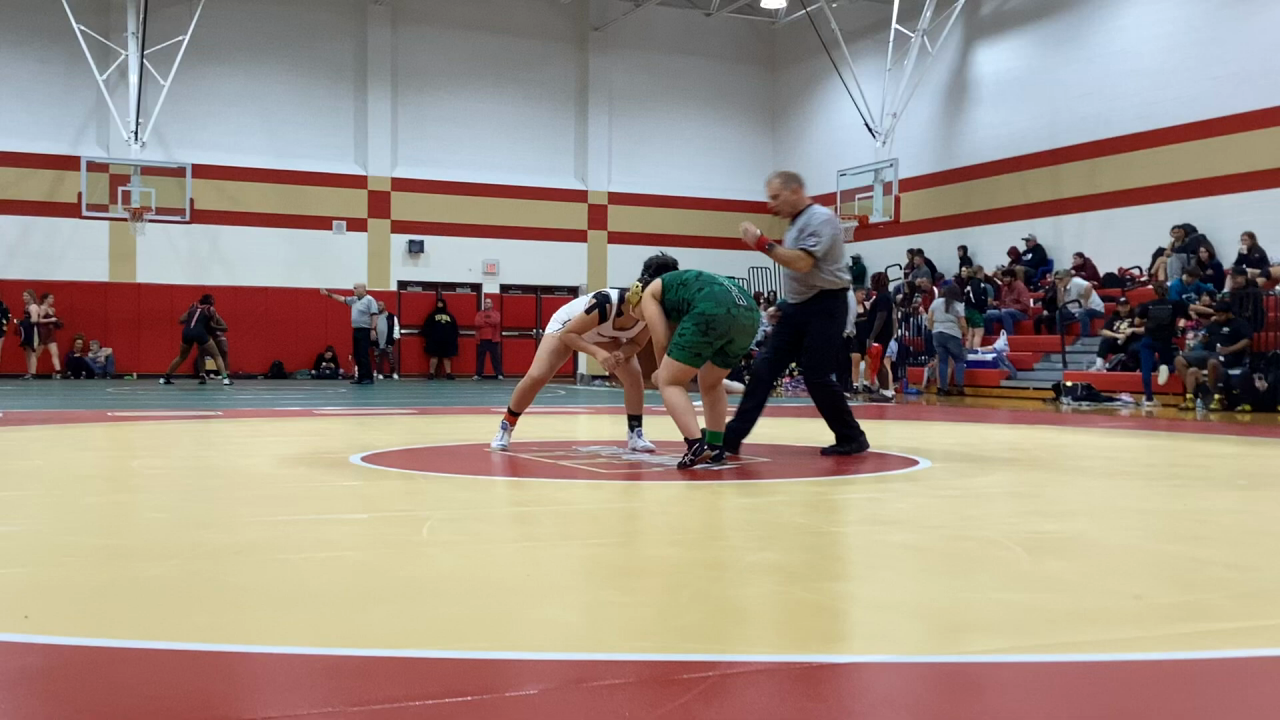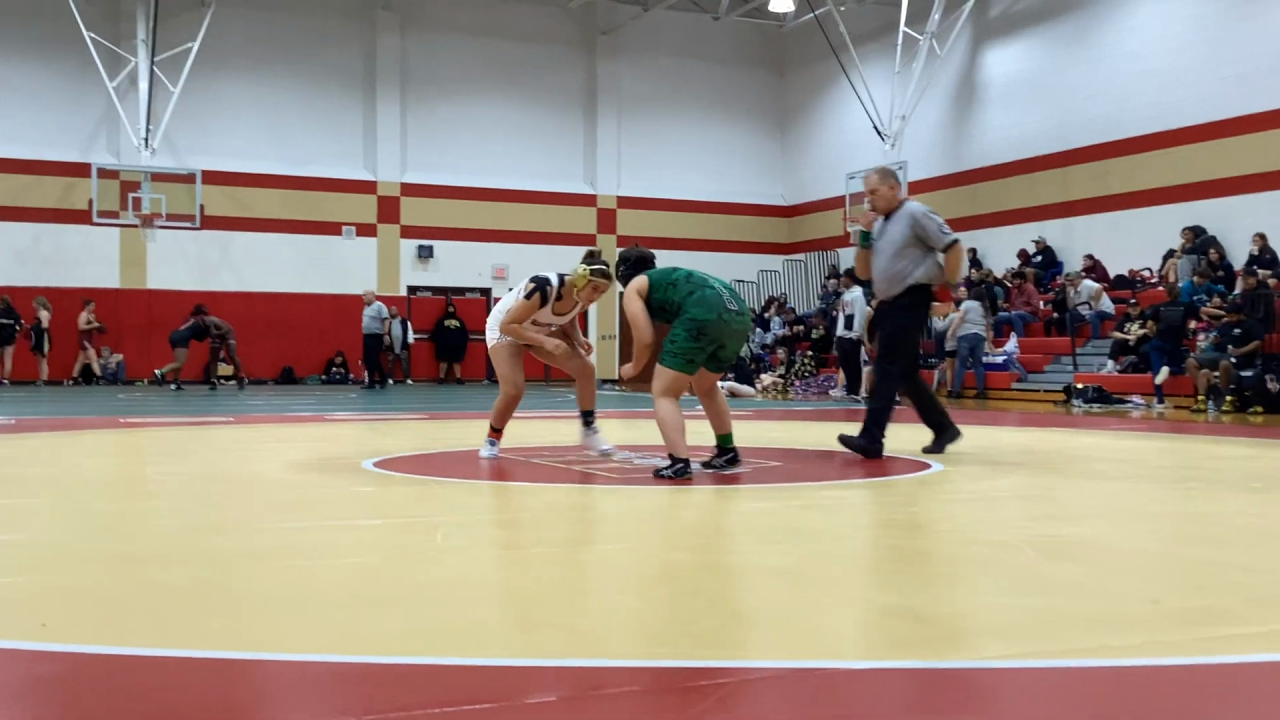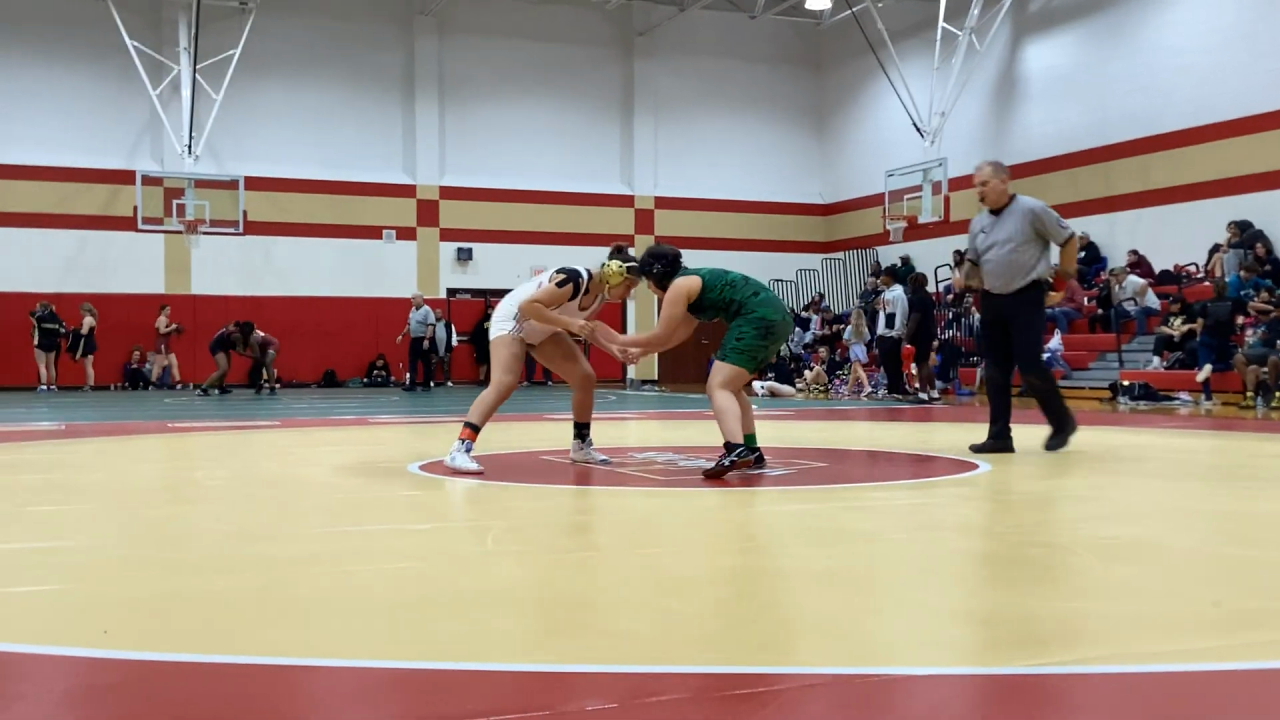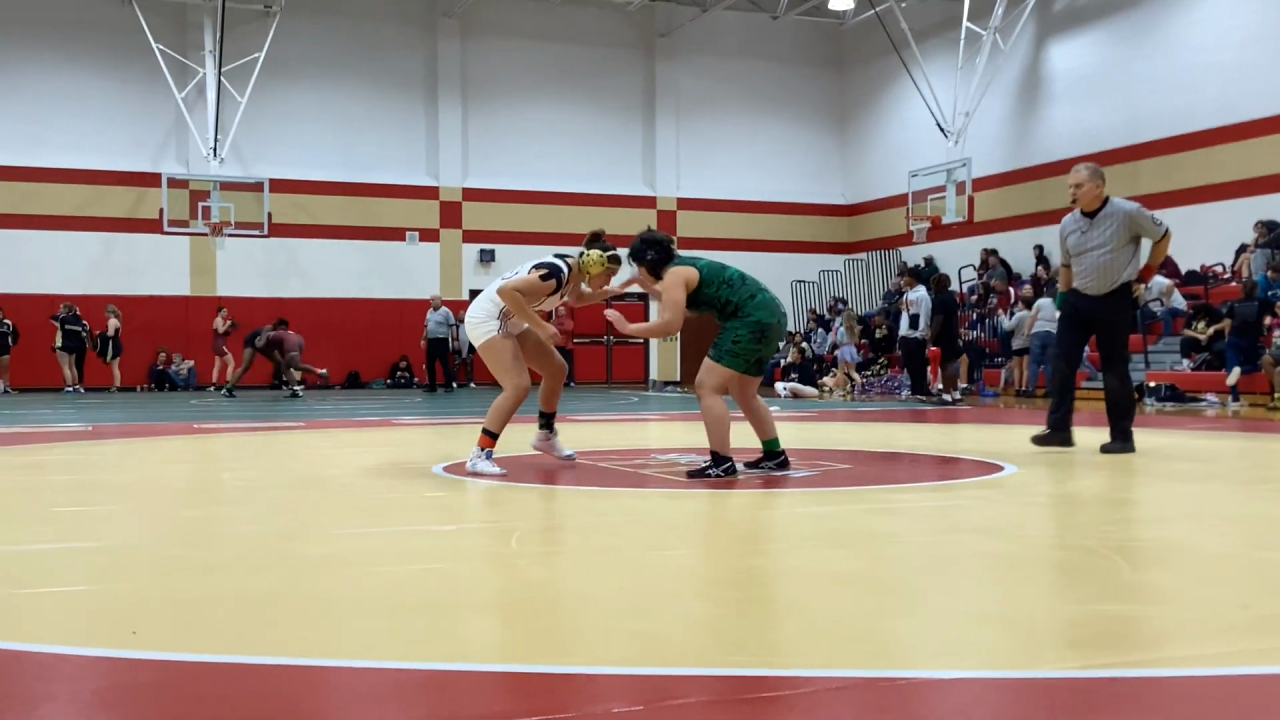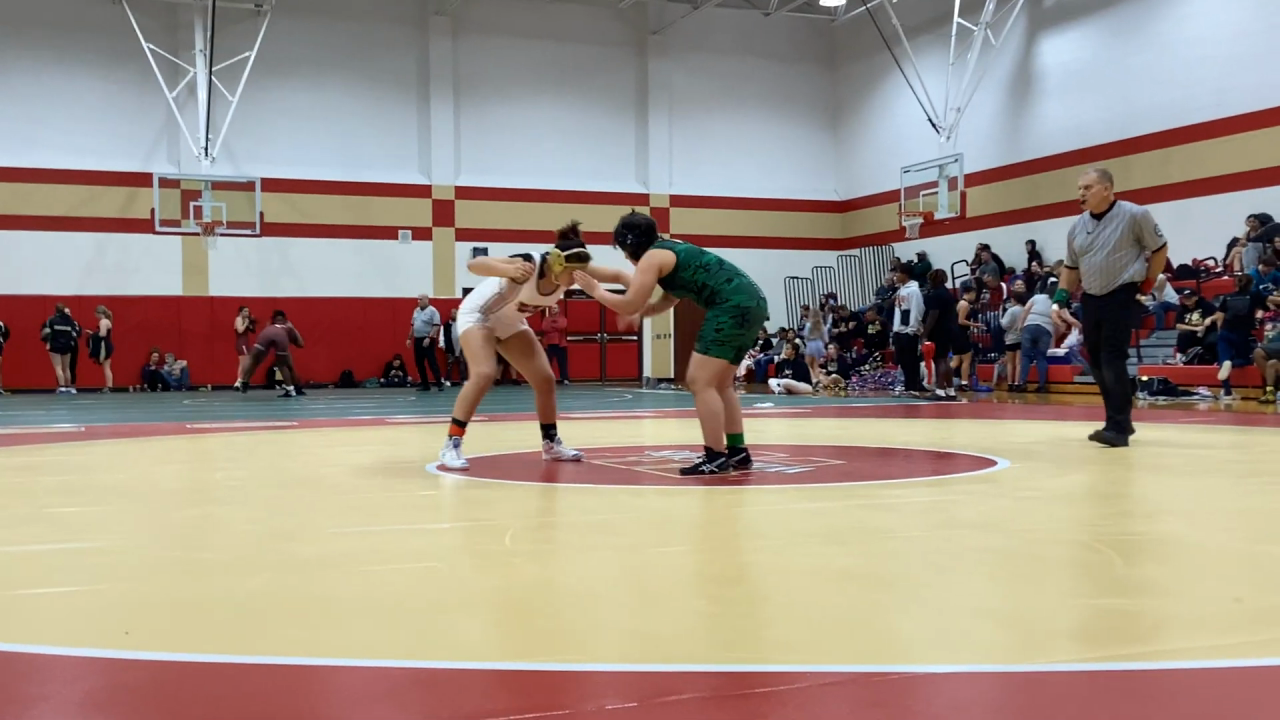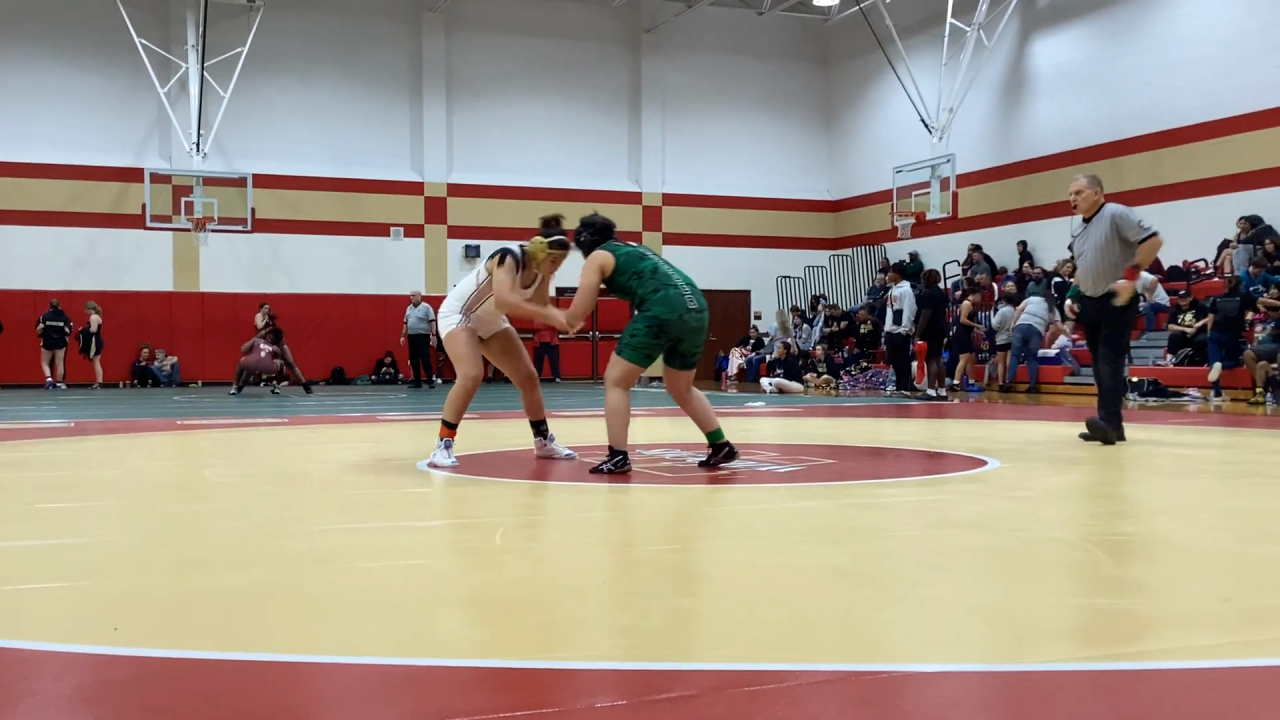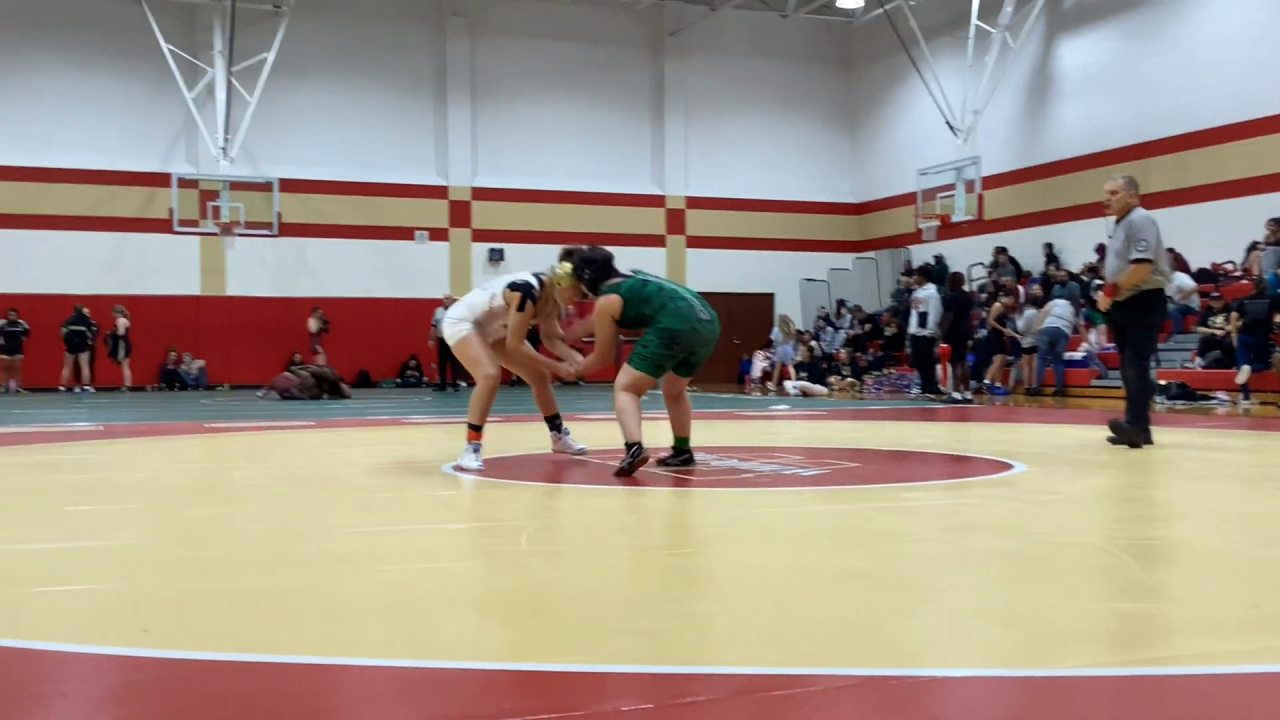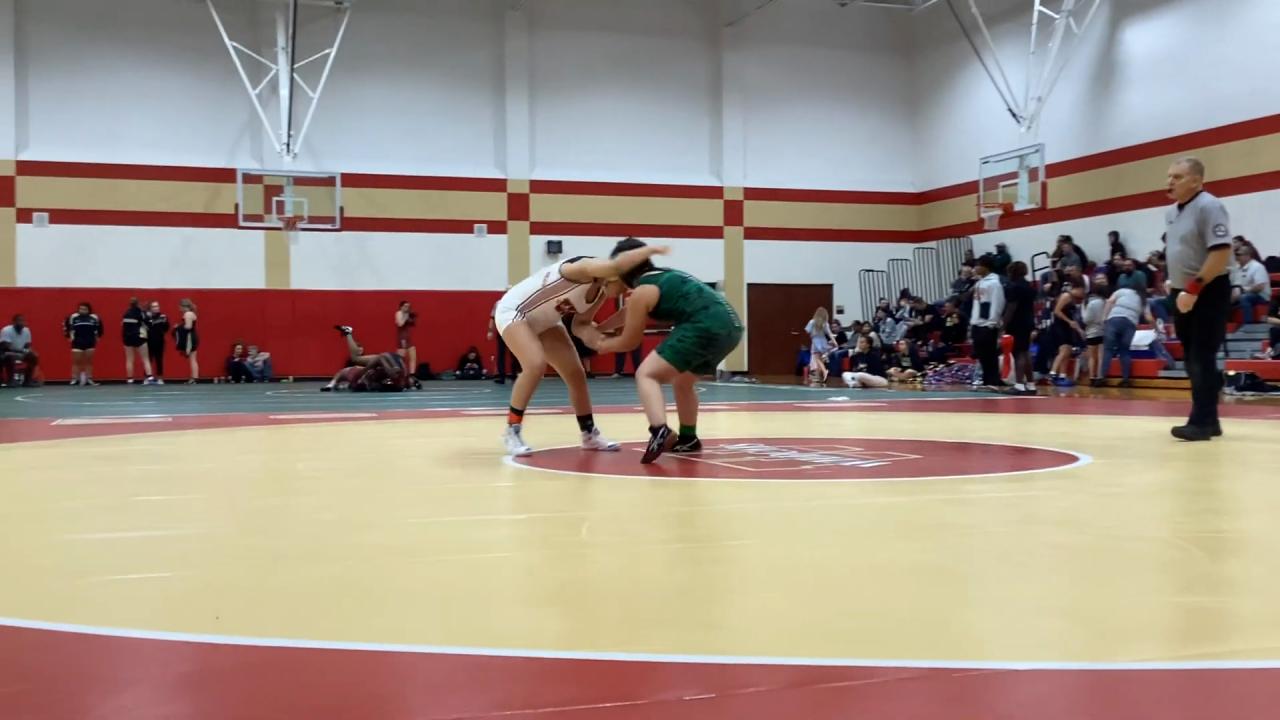
dt=0.5s
person 1, frame 1
left shoulder: (820, 218)
right shoulder: (795, 224)
left elbow: (800, 263)
left wrist: (762, 243)
right wrist: (782, 305)
left hip: (825, 306)
right hip: (798, 307)
left knee: (816, 375)
right knee: (764, 370)
left ankle: (851, 438)
right ankle: (732, 437)
person 1, frame 2
left shoulder: (916, 214)
right shoulder: (878, 225)
left elbow: (953, 249)
right elbow: (864, 273)
right wrist: (864, 234)
left hip: (911, 302)
right hip: (889, 304)
left knee: (888, 370)
right knee: (904, 373)
left ankle: (871, 439)
right ankle: (943, 428)
person 1, frame 3
left shoulder: (1033, 210)
right shoulder: (978, 223)
left elbow: (1070, 241)
right elbow: (974, 264)
left wrist: (1061, 280)
right wrist: (964, 282)
left hip: (1026, 298)
right hip: (992, 300)
left knee: (1030, 365)
right knee: (994, 370)
left ankle: (1062, 423)
right ankle: (999, 436)
person 1, frame 4
left shoulder: (1128, 212)
right shoulder: (1068, 223)
left elbow: (1163, 236)
left wrist: (1146, 274)
right wrist: (1061, 300)
left hip: (1115, 300)
right hip: (1078, 300)
left knee: (1114, 369)
right knee: (1063, 362)
left ankle: (1121, 436)
right ankle: (1059, 428)
person 1, frame 5
left shoulder: (1133, 215)
right shoulder: (1077, 226)
left elbow: (1160, 249)
right elbow: (1072, 267)
left wrist: (1146, 286)
right wrist: (1060, 297)
left hip: (1122, 298)
right hip: (1090, 300)
left knee: (1113, 361)
right knee: (1098, 364)
left ankle: (1117, 427)
right ankle: (1120, 421)
person 1, frame 6
left shoulder: (1117, 215)
right shoulder: (1078, 228)
left elbow: (1153, 240)
left wrist: (1130, 275)
left hip: (1118, 300)
right hip: (1089, 301)
left knee: (1110, 359)
right knee: (1099, 362)
left ankle: (1108, 421)
right ankle: (1112, 424)
person 1, frame 7
left shoulder: (1140, 221)
right shoulder: (1117, 225)
left elbow: (1143, 266)
left wrist: (1109, 291)
right wrist: (1109, 294)
left hip: (1145, 303)
right hip: (1122, 304)
left knee: (1136, 364)
right knee: (1129, 367)
left ankle: (1134, 425)
right ankle: (1140, 428)
person 1, frame 8
left shoulder: (1208, 207)
right shoulder: (1173, 212)
left elbow: (1221, 252)
left wrist: (1194, 288)
right wrist: (1177, 287)
left hip: (1208, 293)
right hip: (1183, 294)
left knee: (1202, 358)
right knee: (1192, 359)
left ankle: (1200, 423)
right ankle: (1209, 419)
person 2, frame 1
left shoulder: (651, 290)
right shoulder: (690, 282)
left elbow: (662, 340)
left wrist: (660, 373)
left hip: (711, 313)
right hip: (747, 314)
left knee: (669, 382)
right knee: (710, 383)
left ankle: (697, 445)
right ankle: (715, 447)
person 2, frame 2
left shoulder: (633, 287)
right shoulder: (673, 279)
left elbow: (645, 339)
left wrist: (633, 367)
left hip: (703, 316)
right hip: (738, 315)
left knee: (664, 393)
right knee: (705, 387)
left ankle: (680, 463)
right ankle: (727, 451)
person 2, frame 3
left shoulder: (679, 286)
right shoulder: (694, 283)
left elbow: (662, 335)
right elbow: (679, 334)
left wrist: (620, 340)
right wrist: (640, 351)
left hip: (760, 317)
right hip: (776, 316)
left knee: (718, 387)
right knee: (730, 387)
left ankle: (736, 451)
right ankle: (750, 452)
person 2, frame 4
left shoulder: (673, 275)
right shoulder: (689, 268)
left elbow: (670, 325)
right elbow: (687, 307)
left wrist: (628, 328)
right wrist: (651, 289)
left hip: (754, 320)
right hip: (770, 317)
left knee: (707, 387)
right knee: (744, 394)
left ankle: (723, 462)
right ankle: (775, 455)
person 2, frame 5
left shoulder: (652, 257)
right shoulder: (672, 250)
left elbow: (630, 304)
right elbow: (670, 298)
left wrist: (595, 290)
right wrist: (639, 314)
left hip: (734, 304)
right hip: (752, 302)
left knee: (700, 382)
right knee: (719, 384)
left ankle: (718, 457)
right ankle: (738, 452)
person 2, frame 6
left shoulder: (597, 257)
right shoulder: (634, 250)
left elbow: (580, 309)
left wrist: (570, 320)
left hip: (663, 312)
right hip: (695, 309)
left knee: (616, 382)
right knee: (680, 388)
left ankle: (618, 457)
right ankle: (721, 446)
person 2, frame 7
left shoulder: (605, 302)
right shoulder: (631, 277)
left elbow: (601, 358)
left wrist: (577, 369)
right wrist: (571, 334)
left hip: (674, 325)
right hip: (707, 322)
left knee: (624, 390)
right knee: (674, 390)
left ankle: (634, 448)
right ankle: (682, 451)
person 2, frame 8
left shoulder: (642, 292)
right shoulder: (664, 277)
left elbow: (629, 342)
right elbow: (632, 314)
left wrist: (600, 344)
right wrist: (603, 329)
left hip: (707, 327)
right hip: (729, 326)
left knee: (646, 374)
right knee: (682, 382)
left ankle: (660, 432)
right ankle: (687, 438)
person 3, frame 1
right shoulder: (605, 303)
left elbow: (636, 343)
right elbow: (567, 334)
left wrist: (622, 353)
right wrist: (596, 352)
left hip: (604, 336)
right hip: (567, 326)
left knee: (634, 374)
right knee: (537, 376)
left ankle: (635, 434)
right ankle: (506, 427)
person 3, frame 2
left shoulder: (582, 298)
right shoulder: (544, 288)
right elbow: (508, 325)
left wrist: (578, 338)
right wrist: (546, 342)
left hip: (541, 330)
right hip: (504, 328)
left knee: (586, 369)
right knee: (513, 390)
left ankle: (589, 431)
right ankle: (492, 440)
person 3, frame 3
left shoulder: (600, 293)
right shoulder: (574, 280)
left elbow: (588, 329)
right elbow: (527, 306)
left wrist: (613, 348)
right wrist: (570, 323)
left hip: (539, 329)
right hip: (510, 320)
left knee: (584, 378)
right knee: (504, 384)
left ankle: (582, 446)
right ankle: (460, 450)
person 3, frame 4
left shoulder: (571, 272)
right shoulder: (556, 274)
left elbow: (576, 298)
right elbow: (505, 290)
left wrist: (613, 291)
right wrist: (540, 325)
left hip: (510, 321)
right hip: (487, 319)
left knee: (557, 370)
right knee: (518, 387)
left ankle: (545, 436)
right ankle: (479, 456)
person 3, frame 5
left shoulder: (570, 271)
right shoulder: (530, 265)
left elbow: (617, 276)
right elbow: (474, 264)
right wrist: (506, 270)
left hip: (510, 323)
right hip: (476, 313)
left knee: (545, 379)
right knee: (484, 374)
left ankle: (552, 444)
right ankle: (451, 446)
person 3, frame 6
left shoulder: (542, 271)
right shoulder: (508, 258)
left elbow: (537, 309)
right elbow: (503, 301)
left wrist: (559, 319)
right wrist: (548, 313)
left hip: (489, 321)
right hip: (456, 314)
left knee: (528, 376)
right knee: (471, 376)
left ankle: (544, 442)
right ankle: (443, 447)
person 3, frame 7
left shoulder: (553, 296)
right shoulder: (527, 291)
left elbow: (551, 337)
right elbow: (515, 345)
left wrist: (576, 358)
right wrist: (556, 366)
left hip: (493, 329)
right hip: (461, 323)
left knee: (540, 374)
right knee: (489, 375)
left ankle: (560, 436)
right ankle: (470, 450)
person 3, frame 8
left shoulder: (601, 292)
right shoulder: (587, 269)
left elbow: (581, 325)
right elbow: (614, 266)
right wrist: (650, 250)
left hip: (544, 321)
right hip: (513, 311)
left knee: (575, 373)
right knee: (536, 365)
left ankle: (589, 434)
right ankle: (512, 432)
